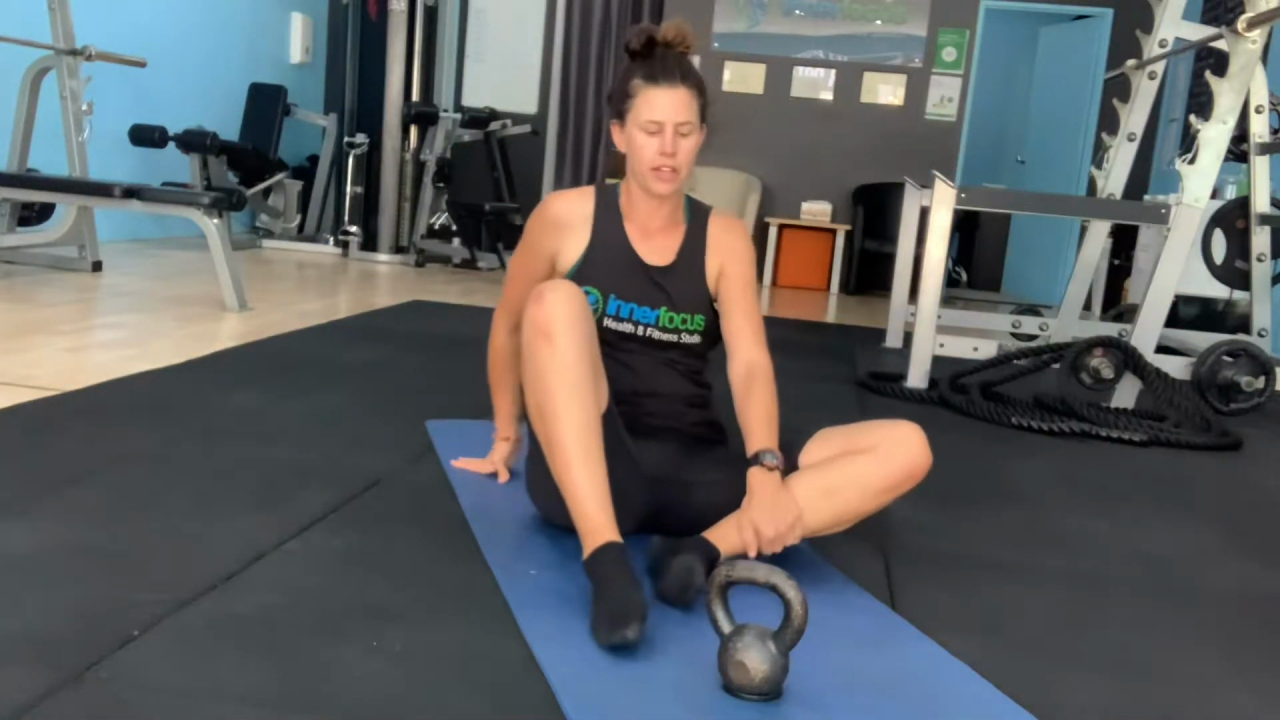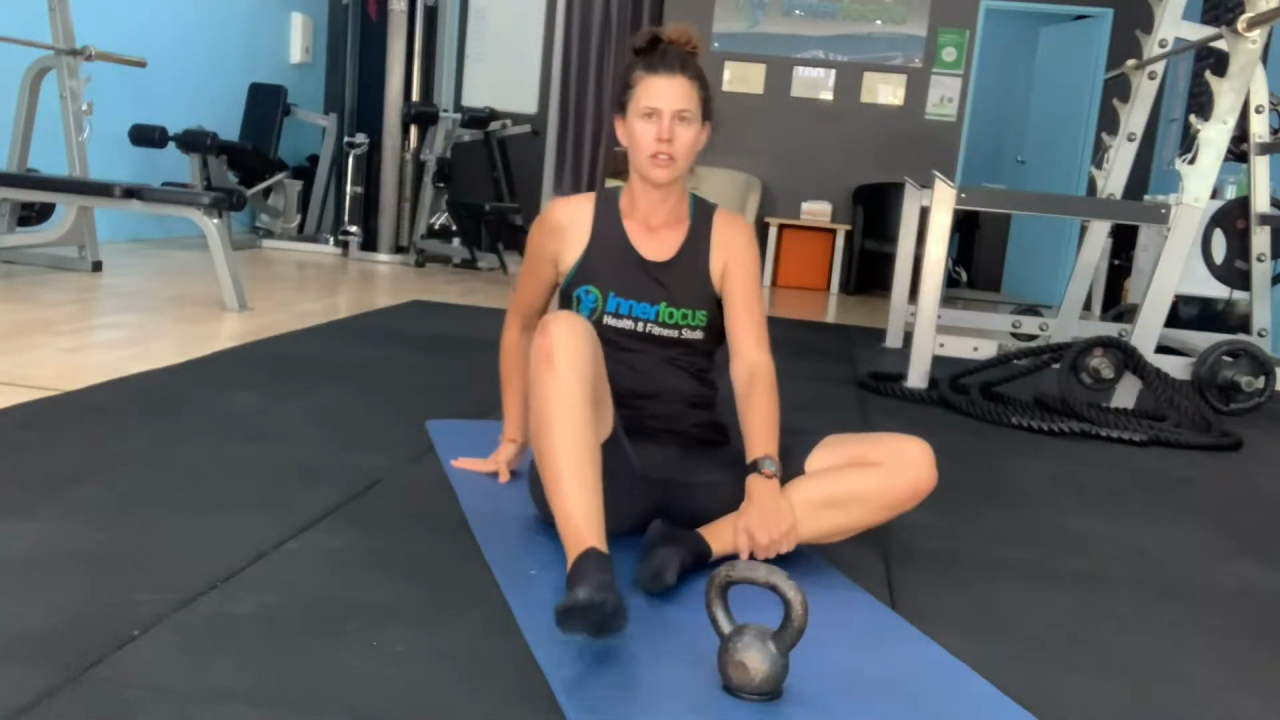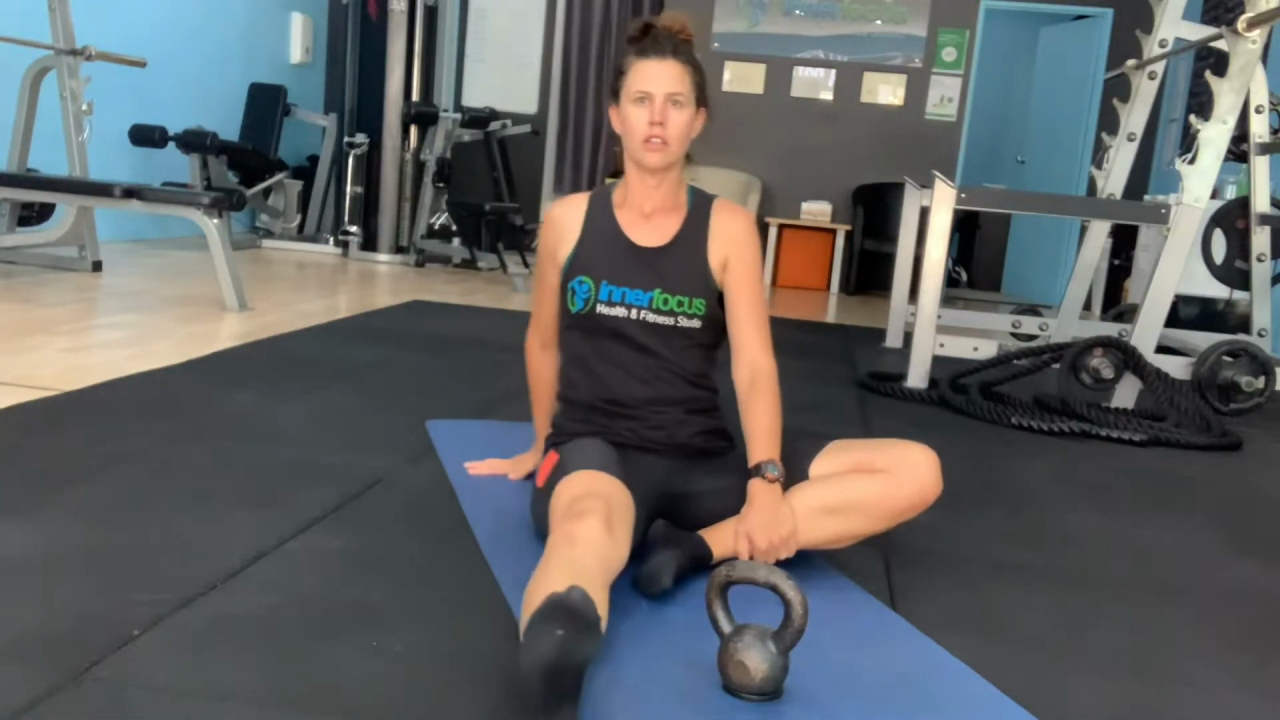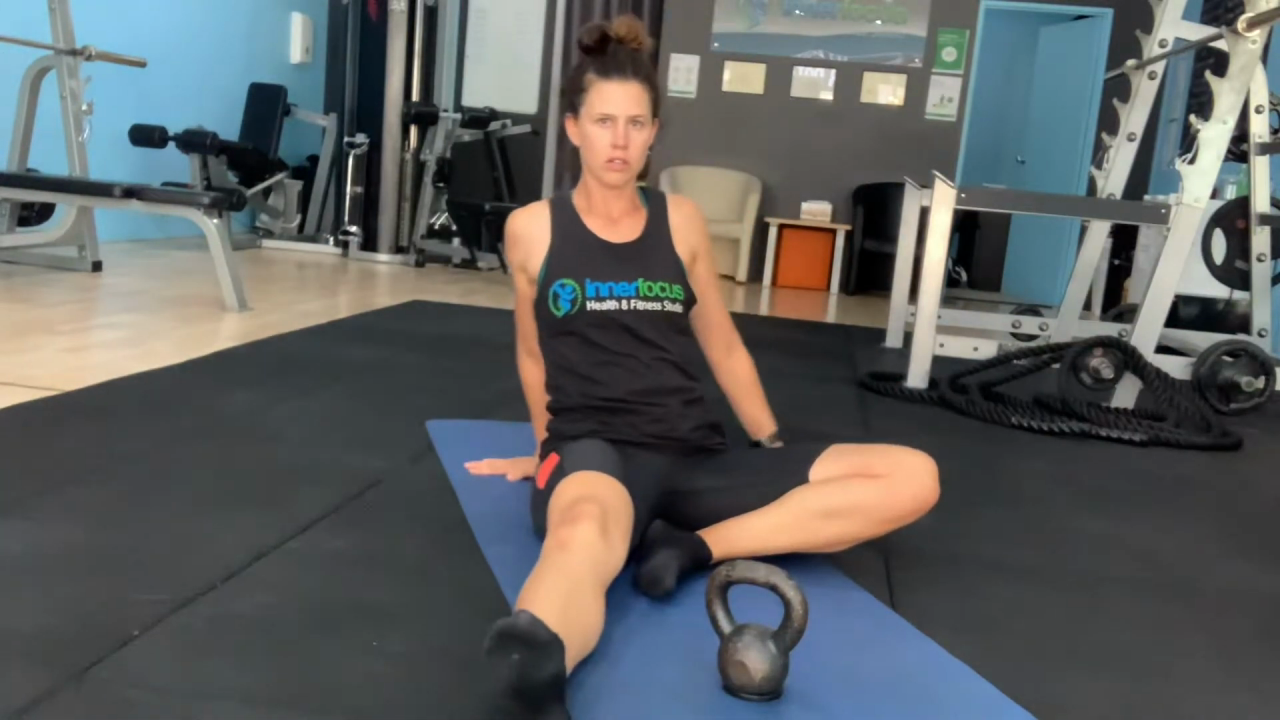
dt=0.7s
person 1, frame 1
left shoulder: (725, 237)
right shoulder: (567, 216)
left elbow: (749, 363)
right elbow: (508, 325)
left wrist: (766, 472)
right wrist: (506, 438)
left hip: (691, 470)
right hip: (588, 473)
left knee: (905, 449)
right knee: (556, 300)
left ankle: (709, 546)
right ankle: (605, 559)
person 1, frame 2
left shoulder: (729, 236)
right shoulder: (568, 222)
left elbow: (752, 365)
right elbow: (521, 328)
left wrist: (764, 480)
right wrist: (514, 439)
left hip: (695, 468)
right hip: (595, 468)
left knee: (911, 466)
right knee: (562, 331)
left ankle: (702, 543)
right ankle: (589, 568)
person 1, frame 3
left shoulder: (727, 225)
right shoulder: (569, 218)
left elbow: (754, 362)
right elbow: (545, 343)
left wrist: (765, 483)
right wrist: (543, 445)
left hip: (700, 457)
right hip: (595, 446)
left knee: (916, 472)
right knee: (589, 525)
left ankle: (700, 546)
person 1, frame 4
left shoulder: (681, 219)
right shoulder: (532, 227)
left elbow: (723, 344)
left wrist: (773, 445)
right wrist: (548, 448)
left hip: (696, 452)
right hip: (593, 448)
left knee: (911, 479)
right knee: (585, 531)
left ankle: (698, 546)
